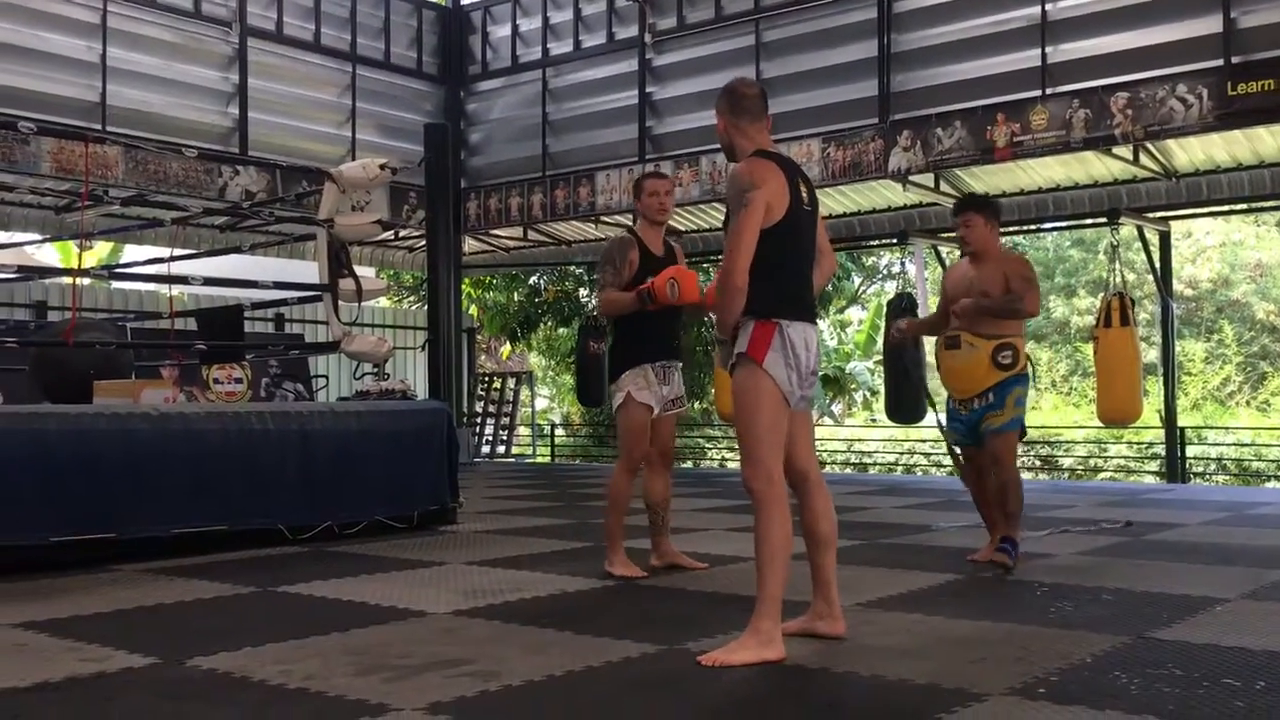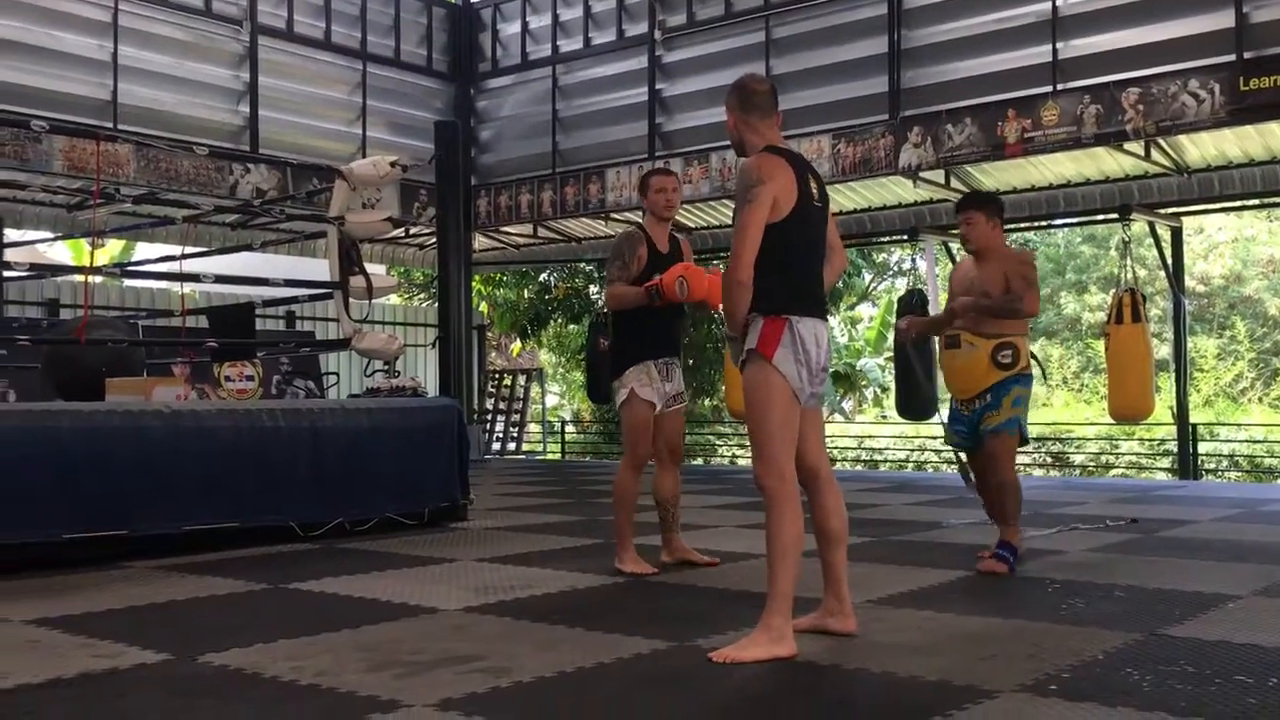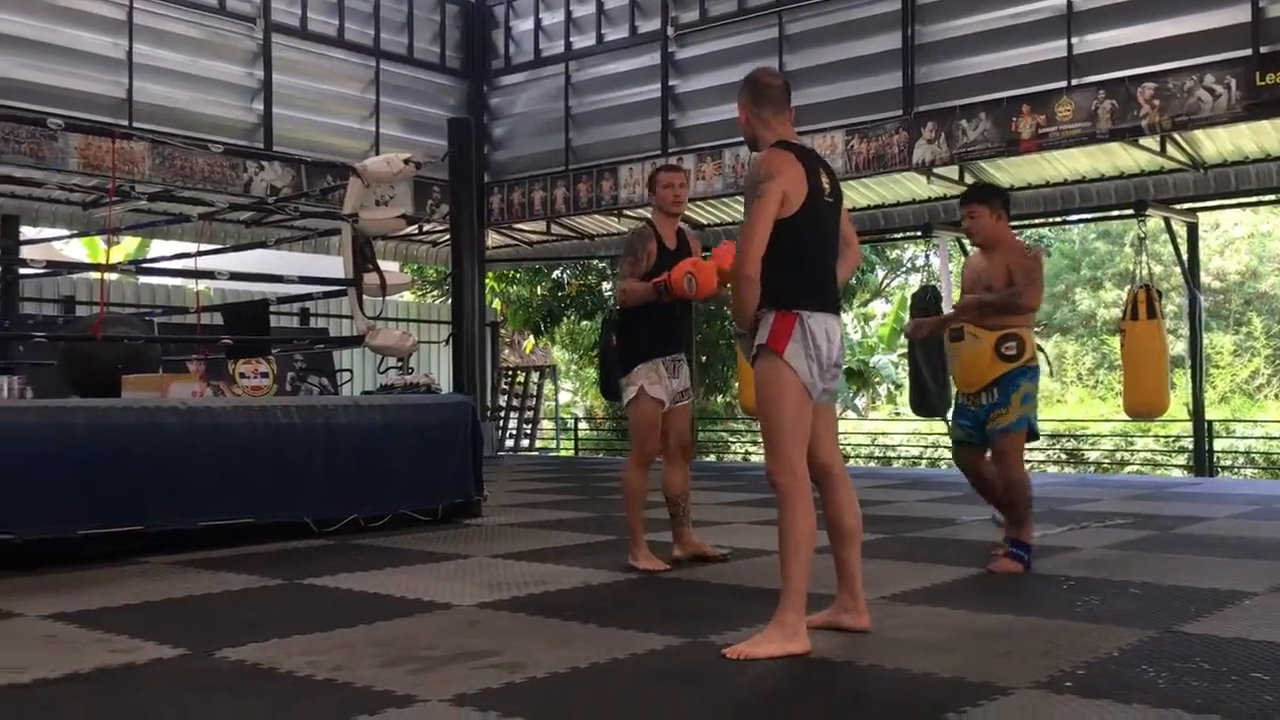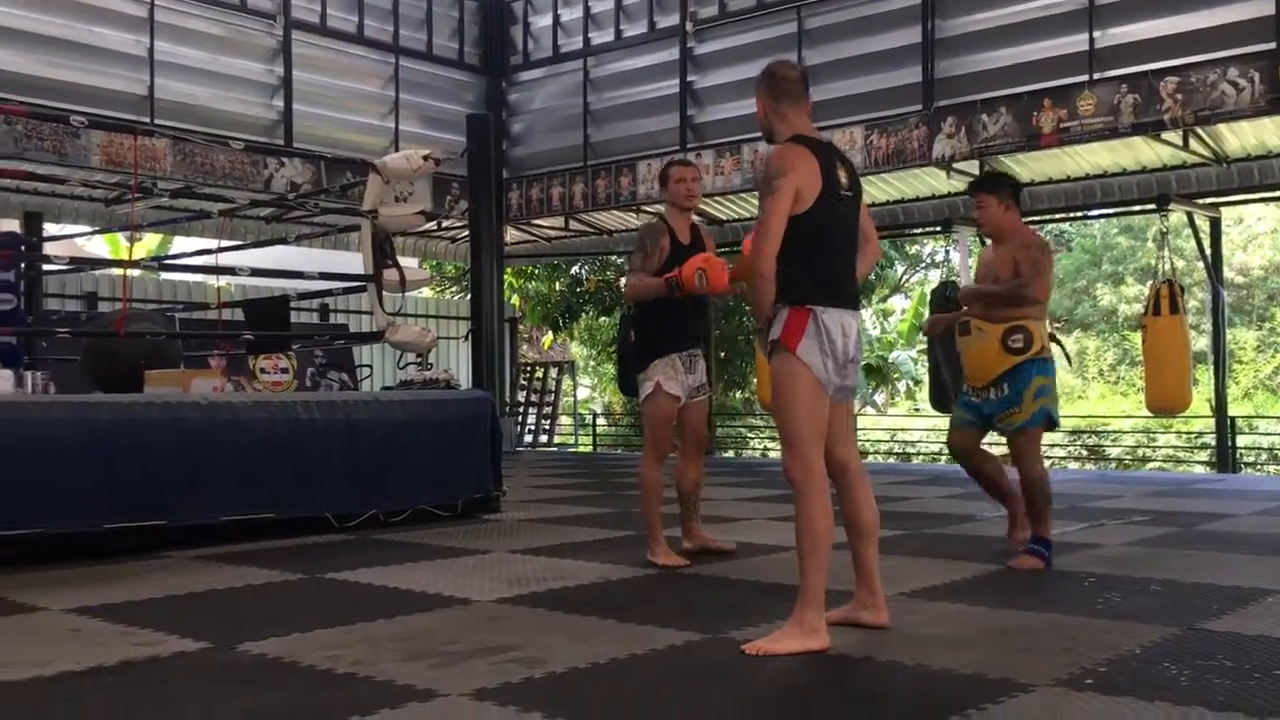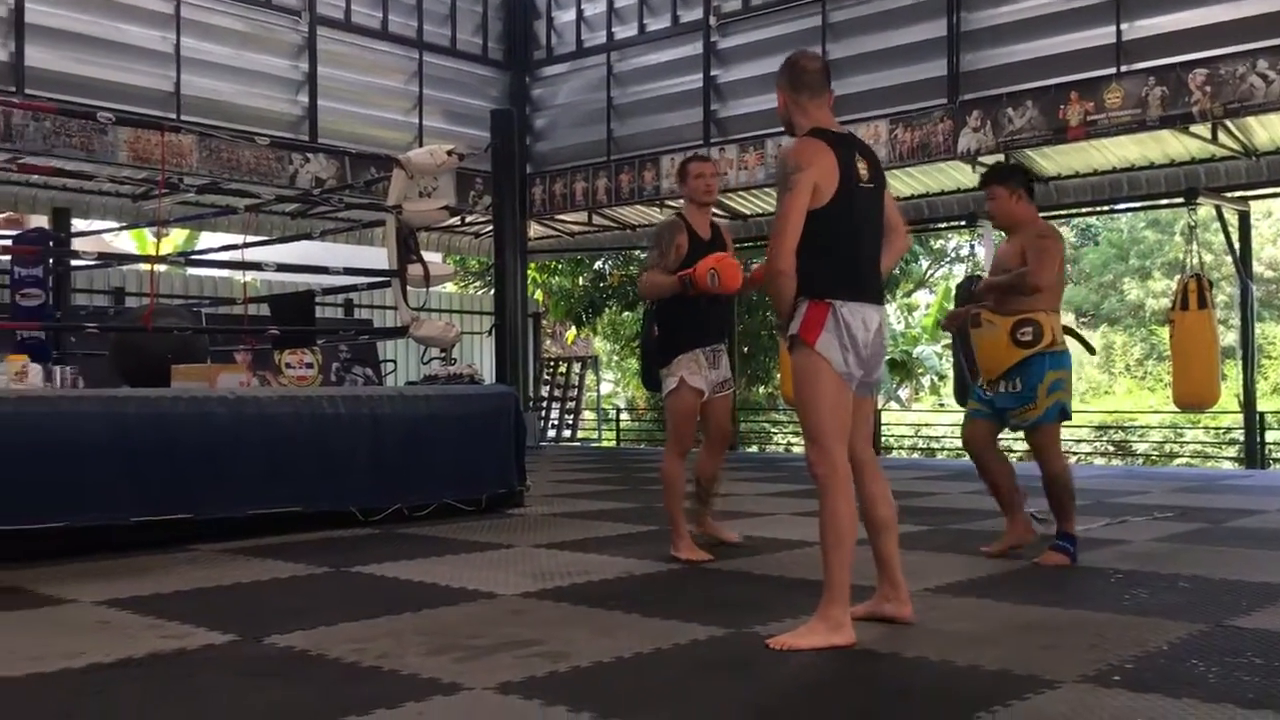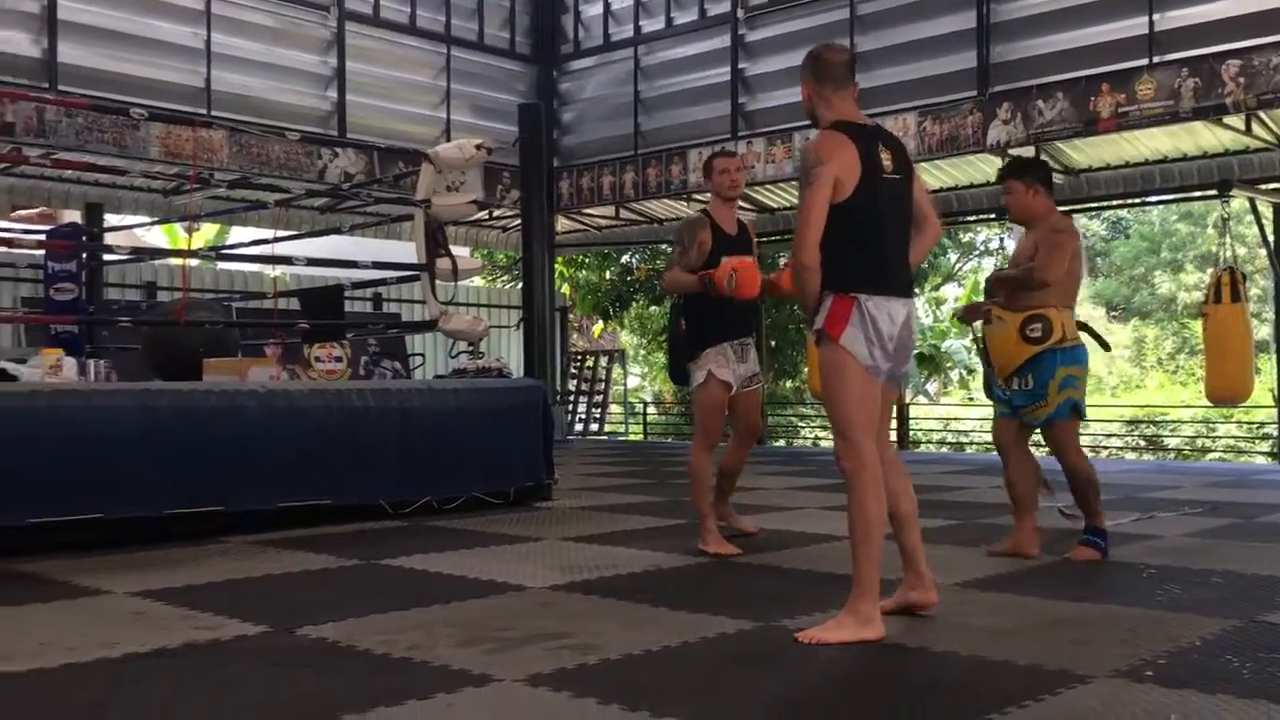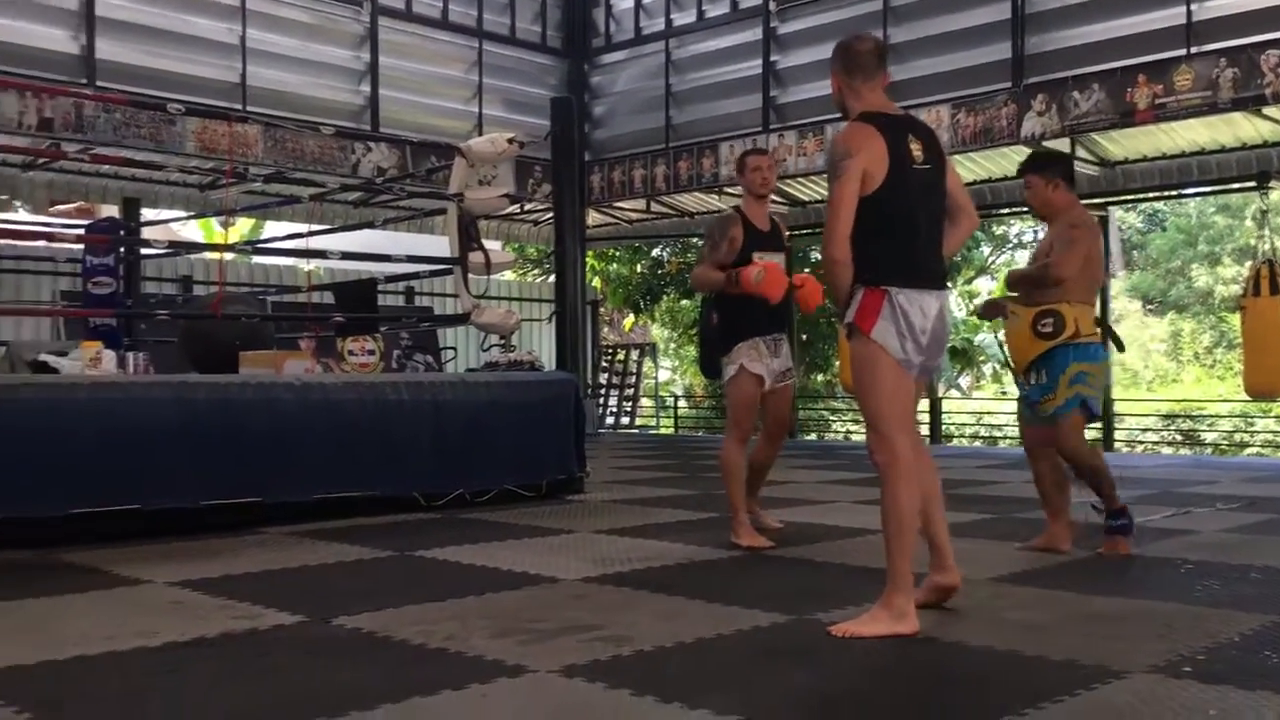
dt=0.1s
person 1, frame 1
left shoulder: (750, 175)
right shoulder: (795, 175)
left elbow: (736, 275)
right elbow: (823, 258)
left wrist: (724, 333)
left hip: (767, 334)
right hip: (800, 332)
left knee: (765, 480)
right knee: (804, 473)
left ankle: (766, 631)
right ankle: (826, 609)
person 1, frame 2
left shoulder: (759, 170)
right shoulder: (806, 172)
left elbow: (740, 270)
right elbow: (834, 254)
left wrist: (734, 330)
left hip: (777, 332)
right hip: (811, 329)
left knee: (776, 477)
right knee: (814, 471)
left ankle: (776, 627)
right ankle: (837, 605)
person 1, frame 3
left shoulder: (769, 165)
right shoulder: (819, 167)
left elbow: (748, 266)
right elbow: (849, 248)
left wrist: (745, 325)
left hip: (789, 326)
right hip: (824, 324)
left knee: (788, 473)
right knee: (827, 467)
left ankle: (790, 624)
right ankle: (851, 602)
person 1, frame 4
left shoulder: (783, 161)
right shoulder: (838, 162)
left elbow: (763, 264)
right elbow: (869, 242)
left wrist: (764, 321)
left hip: (805, 323)
right hip: (845, 321)
left knee: (804, 469)
right knee: (844, 464)
left ankle: (809, 621)
right ankle: (869, 598)
person 1, frame 5
left shoulder: (801, 154)
right shoulder: (862, 154)
left elbow: (782, 261)
right elbow: (897, 234)
left wrist: (786, 315)
left hip: (826, 316)
right hip: (869, 315)
left knee: (828, 464)
right knee: (860, 458)
left ankle: (834, 617)
right ankle: (892, 592)
person 1, frame 6
left shoulder: (825, 148)
right shoulder: (891, 146)
left elbow: (807, 256)
right elbow: (930, 226)
left wrist: (812, 311)
left hip: (853, 310)
right hip: (899, 308)
left knee: (856, 457)
right knee: (879, 449)
left ankle: (864, 611)
right ankle: (916, 579)
person 1, frame 7
left shoulder: (852, 140)
right shoulder: (924, 135)
left elbow: (837, 249)
right elbow: (965, 216)
left wrist: (843, 304)
left hip: (885, 303)
right hip: (932, 300)
left knee: (890, 450)
right knee: (905, 439)
left ankle: (898, 605)
right ankle: (942, 564)
person 2, frame 1
left shoulder: (675, 251)
right shoulder: (623, 247)
right elbow: (605, 303)
right wrist: (648, 295)
left hip: (669, 365)
right hip: (633, 365)
left knee: (663, 459)
right knee: (633, 458)
left ankle: (662, 547)
right ankle: (614, 551)
person 2, frame 2
left shoulder: (681, 247)
right shoulder: (630, 242)
right elbow: (612, 297)
right wrist: (655, 290)
left hip: (669, 363)
right hip: (635, 363)
left knee: (670, 455)
right knee: (636, 457)
left ankle: (672, 545)
right ankle: (624, 550)
person 2, frame 3
left shoulder: (690, 241)
right shoulder: (641, 238)
right elbow: (623, 293)
right wrist: (664, 286)
left hip: (676, 359)
right hip: (643, 360)
left knee: (681, 451)
right knee: (644, 454)
left ankle: (684, 539)
right ankle: (637, 547)
person 2, frame 4
left shoulder: (702, 238)
right shoulder: (654, 234)
left elbow: (720, 282)
right elbow: (633, 288)
right wrist: (675, 283)
left hip: (692, 353)
right hip: (659, 355)
left knee: (696, 443)
right knee: (658, 449)
left ankle: (692, 529)
right ankle: (656, 542)
person 2, frame 5
left shoulder: (721, 234)
right shoulder: (672, 230)
left elbow: (733, 282)
right elbow: (647, 285)
right wrist: (689, 281)
left hip: (716, 348)
right hip: (683, 351)
left knee: (720, 438)
right knee: (681, 444)
left ankle: (703, 516)
right ankle: (680, 537)
person 2, frame 6
left shoulder: (747, 231)
right shoulder: (697, 228)
right elbow: (670, 281)
right wrist: (709, 279)
left hip: (745, 343)
right hip: (710, 346)
left knee: (748, 431)
right knee: (707, 437)
left ankle: (721, 506)
right ankle: (707, 530)
person 2, frame 7
left shoulder: (779, 228)
right shoulder: (728, 224)
right elbow: (699, 277)
left wrist: (799, 288)
right wrist: (739, 279)
left hip: (777, 338)
right hip: (743, 340)
left knee: (778, 428)
right knee: (740, 431)
left ankle: (749, 500)
right ankle: (740, 523)
person 3, frame 1
left shoulder: (1013, 265)
right shoulder: (954, 273)
left elbow: (1030, 305)
right elbow: (942, 320)
left wrist: (978, 306)
right wrist: (912, 326)
left hip: (1002, 377)
right hip: (963, 382)
left knee: (1000, 455)
right knee: (974, 462)
left ankle: (1008, 542)
right ankle: (997, 538)
person 3, frame 2
left shoulder: (1016, 262)
right shoulder: (960, 269)
left elbow: (1028, 305)
left wrist: (976, 303)
right wrist: (918, 324)
left hip: (1004, 378)
right hip: (967, 382)
left knee: (999, 457)
right knee: (979, 464)
left ankle: (1008, 546)
right ankle: (1007, 532)
person 3, frame 3
left shoulder: (1022, 255)
right shoulder: (972, 262)
left elbow: (1029, 299)
left wrist: (979, 300)
right wrist: (929, 324)
left hip: (1011, 372)
right hip: (974, 376)
left knee: (1007, 455)
right knee: (967, 456)
left ankle: (1021, 545)
right ankle: (1015, 524)
person 3, frame 4
left shoulder: (1030, 245)
right shoulder: (989, 252)
left elbow: (1030, 291)
left wrist: (978, 290)
right wrist: (949, 320)
left hip: (1020, 365)
right hip: (985, 369)
left knee: (1025, 451)
right knee: (961, 443)
left ankle: (1040, 541)
right ankle: (1018, 513)
person 3, frame 5
left shoulder: (1042, 236)
right shoulder: (1007, 243)
left elbow: (1036, 280)
left wrist: (989, 284)
right wrist: (967, 315)
left hip: (1035, 358)
right hip: (1002, 362)
left knee: (1045, 447)
right knee: (975, 438)
left ankle: (1066, 537)
right ankle: (1017, 523)
person 3, frame 6
left shoulder: (1057, 230)
right shoulder: (1031, 236)
left elbow: (1044, 275)
left wrist: (1000, 279)
right wrist: (987, 308)
left hip: (1049, 353)
right hip: (1025, 357)
left knee: (1064, 443)
right knee: (1008, 441)
left ankle: (1095, 532)
right ankle: (1025, 534)
person 3, frame 7
left shoulder: (1076, 225)
right shoulder: (1057, 229)
left elbow: (1059, 272)
left wrist: (1019, 277)
right wrist: (1007, 305)
left hip: (1068, 349)
right hip: (1047, 352)
left knee: (1065, 439)
right knee: (1037, 441)
left ankle: (1116, 513)
right ankle: (1058, 530)
